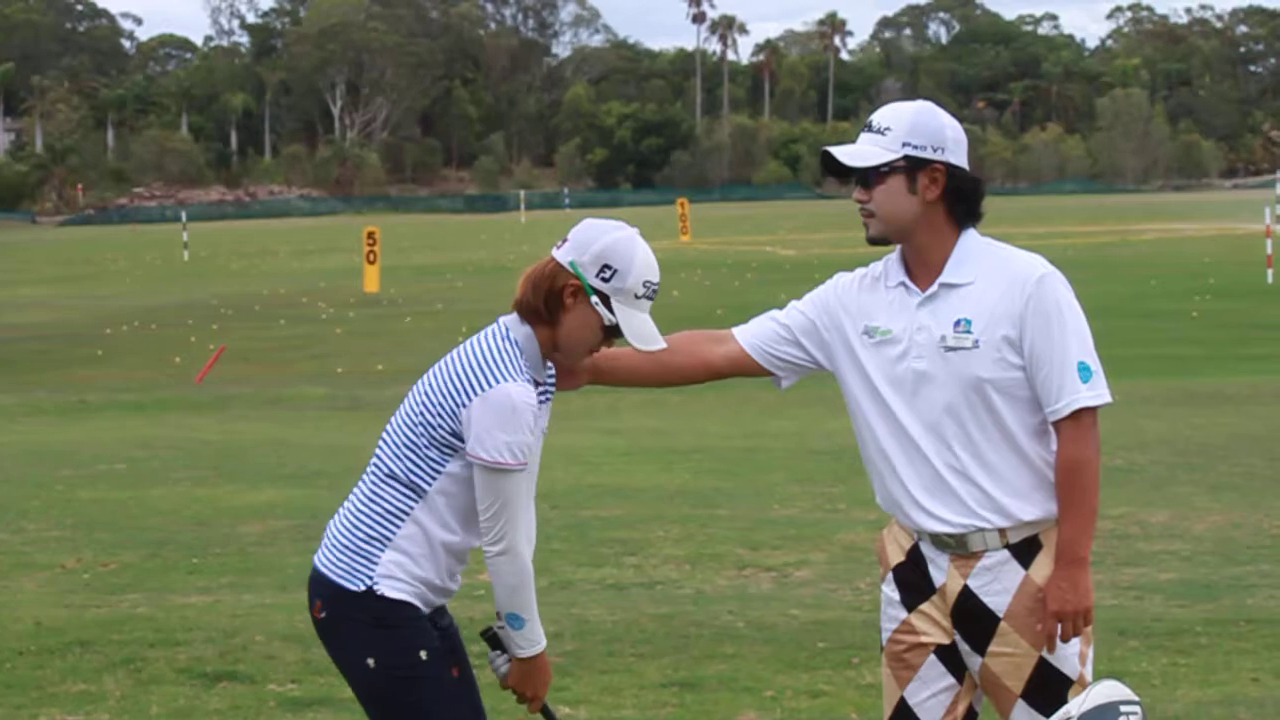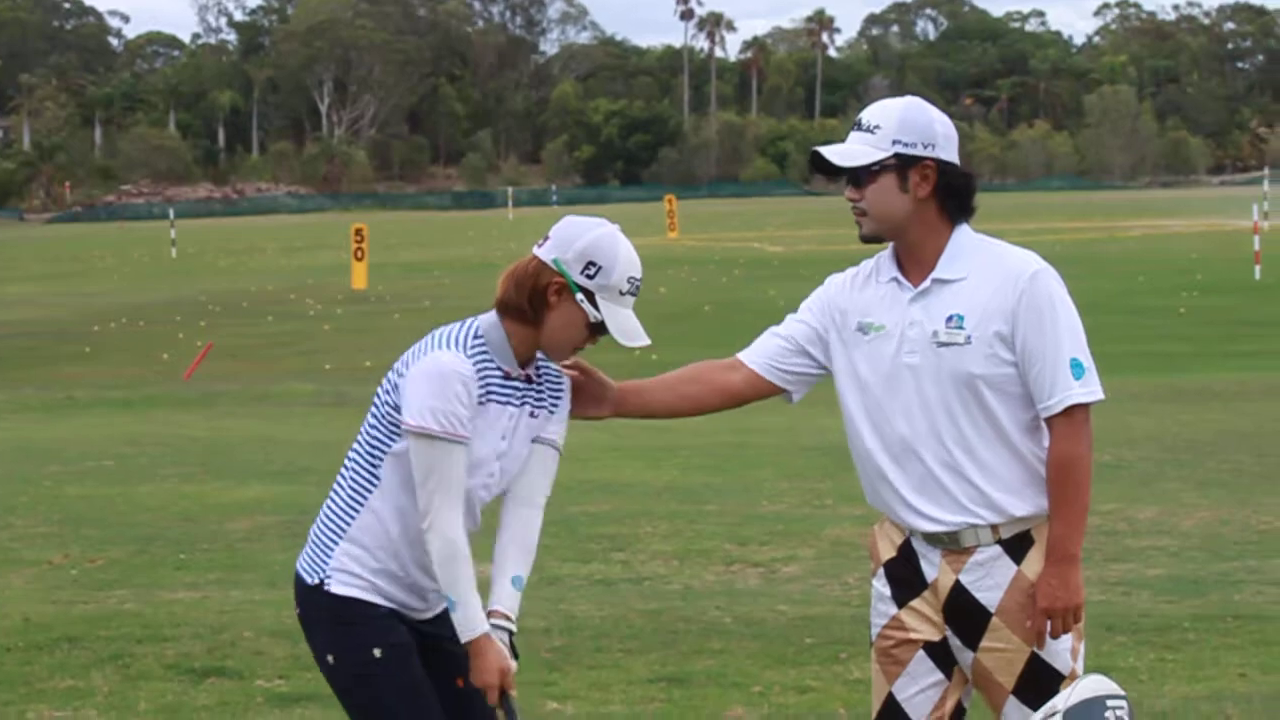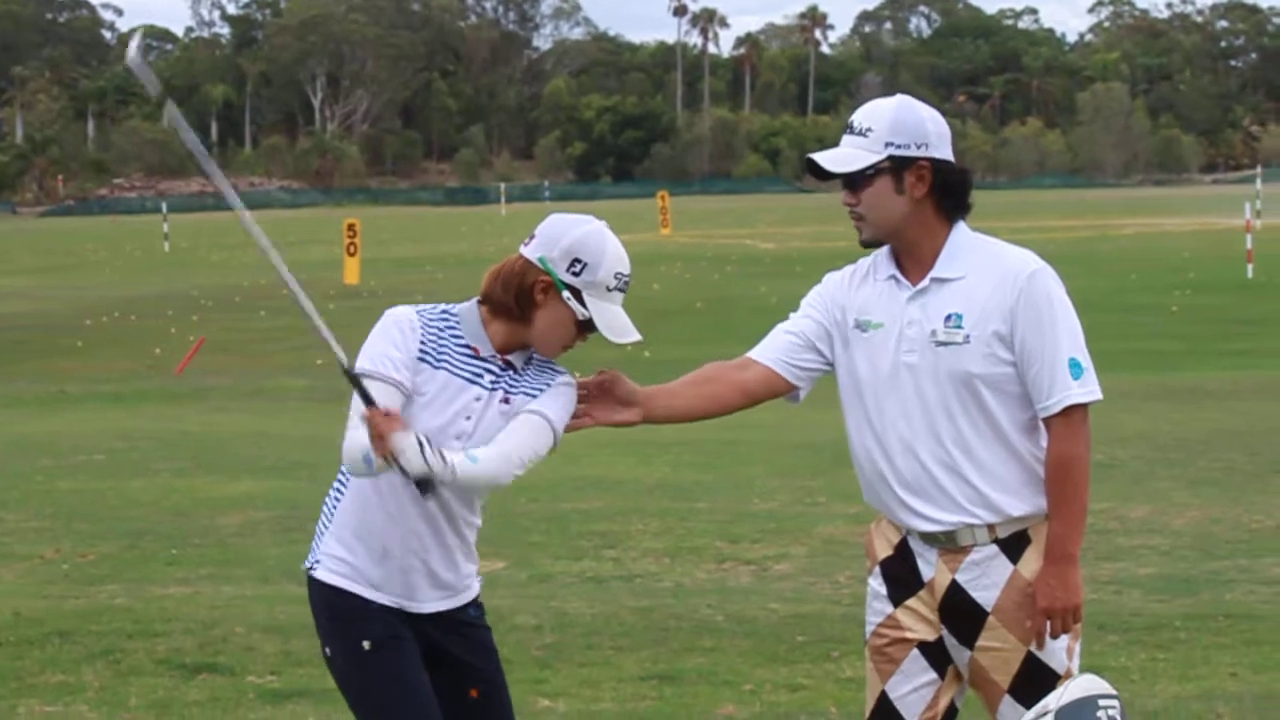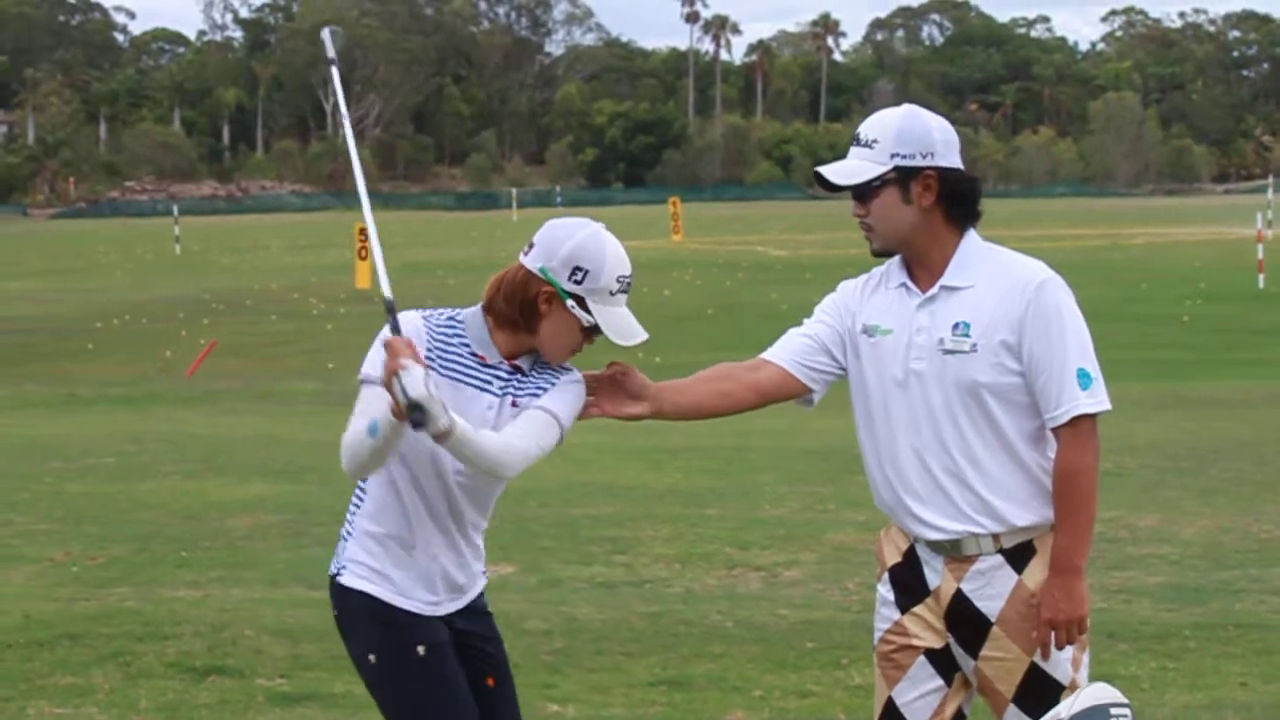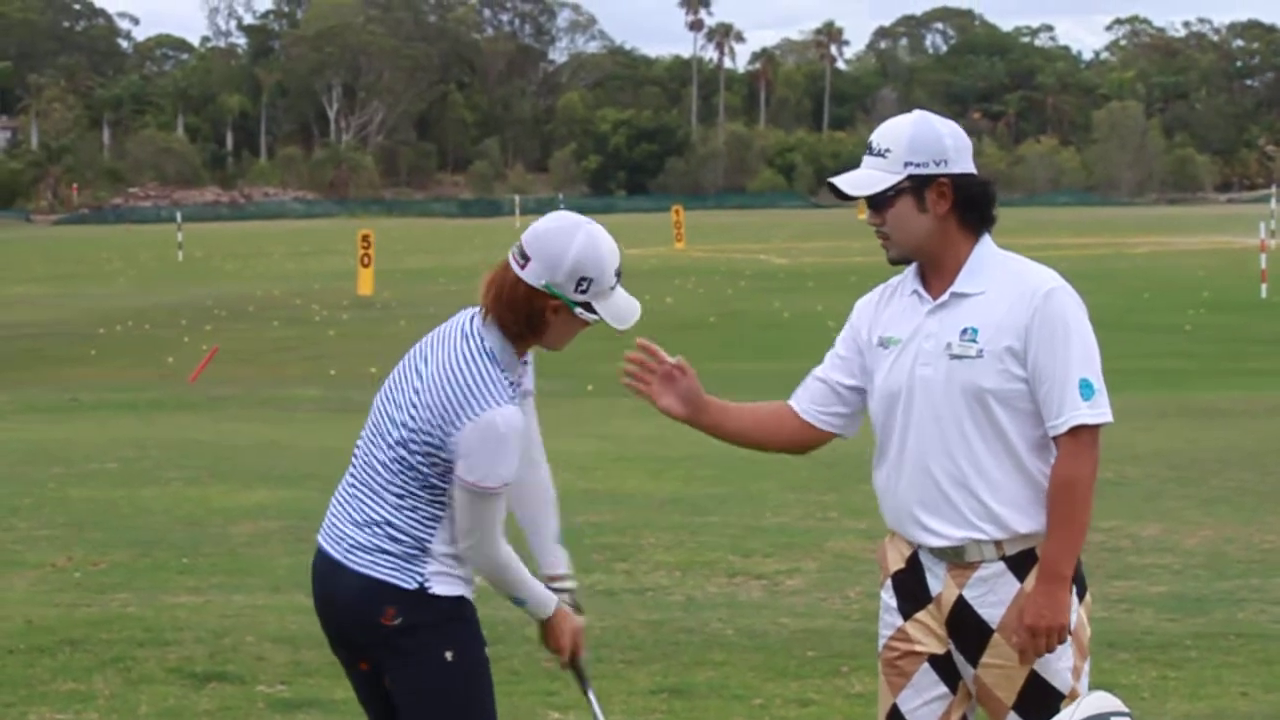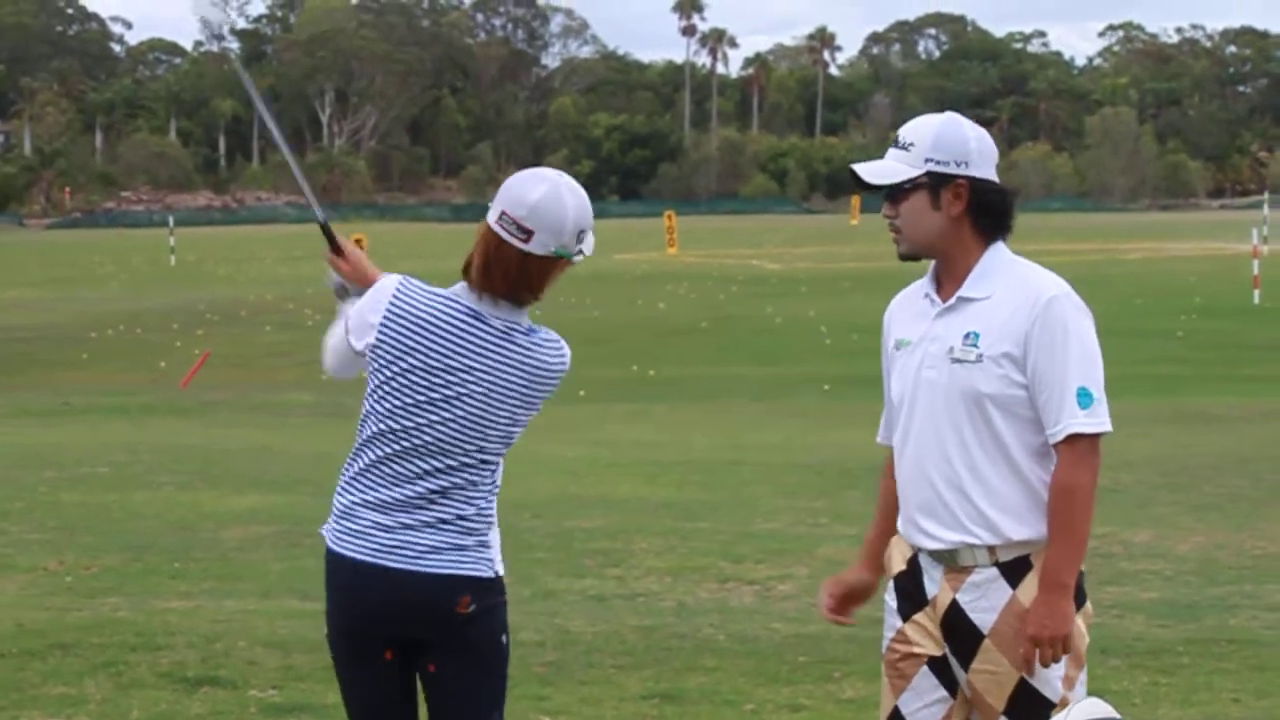
dt=0.4s
person 1, frame 1
left shoulder: (1028, 285)
right shoulder: (849, 301)
left elbow: (1076, 428)
right elbow: (721, 350)
left wrist: (1073, 566)
right wrist: (593, 367)
left hip: (1023, 566)
right hip: (917, 568)
person 1, frame 2
left shoulder: (1020, 282)
right shoulder: (846, 298)
left elbow: (1068, 424)
right elbow: (737, 375)
left wrist: (1063, 563)
right wrist: (619, 398)
left hip: (1013, 561)
right hip: (907, 564)
person 1, frame 3
left shoulder: (1018, 280)
right shoulder: (845, 294)
left elbow: (1068, 424)
right elbow: (749, 375)
left wrist: (1062, 562)
right wrist: (645, 404)
left hip: (1010, 560)
right hip: (905, 562)
person 1, frame 4
left shoulder: (1028, 291)
right shoulder: (858, 303)
left elbow: (1076, 435)
right elbow: (759, 377)
left wrist: (1068, 574)
right wrist: (655, 399)
left hip: (1018, 570)
right hip: (913, 570)
person 1, frame 5
left shoulder: (1037, 299)
right shoulder: (878, 311)
left elbow: (1077, 448)
right elbow: (803, 426)
left wrist: (1054, 584)
right wrist: (698, 408)
left hip: (1018, 579)
right hip: (915, 579)
person 1, frame 6
left shoulder: (1041, 304)
right shoulder: (904, 311)
left elbow: (1078, 455)
left wrist: (1055, 593)
right wrist: (868, 562)
left hip: (1016, 583)
right hip: (919, 583)
person 2, frame 1
left shoulder: (532, 369)
right shoulder: (507, 389)
left elbow: (520, 508)
right elbow: (502, 540)
left wrist: (515, 631)
right wrist: (529, 648)
left hip: (404, 592)
right hip: (367, 599)
person 2, frame 2
left shoulder: (551, 388)
right shoulder: (448, 366)
left elbow: (525, 510)
right elbow: (439, 520)
left wrist: (500, 623)
right wrist: (476, 637)
left hip: (424, 601)
right hip: (349, 594)
person 2, frame 3
left shoulder: (550, 388)
right shoulder: (410, 330)
left elbow: (503, 463)
right elbow: (356, 452)
left wrist: (425, 459)
right wrist: (383, 445)
left hip: (450, 597)
right hip: (357, 589)
person 2, frame 4
left shoulder: (560, 386)
right shoulder: (416, 337)
left elbow: (505, 459)
right elbow: (356, 461)
left wrist: (435, 418)
right wrist: (395, 408)
left hip: (457, 594)
right hip: (381, 594)
person 2, frame 5
left shoulder: (475, 328)
right shoulder: (492, 414)
left elbow: (528, 466)
right elbow: (480, 546)
left wrist: (559, 576)
right wrist: (547, 605)
right hip: (411, 598)
person 2, frame 6
left shoulder: (394, 302)
right shoulder: (549, 359)
left elbow: (337, 361)
left wrist: (357, 293)
left hip: (355, 572)
right hip: (459, 588)
